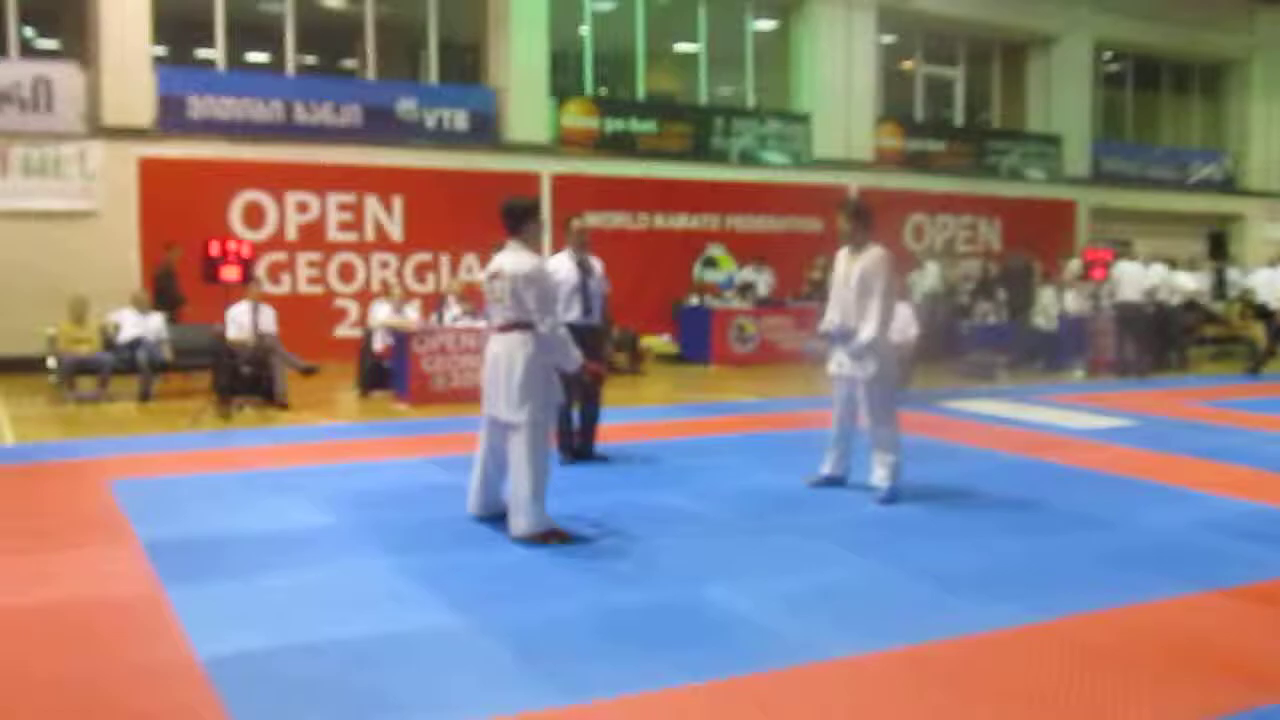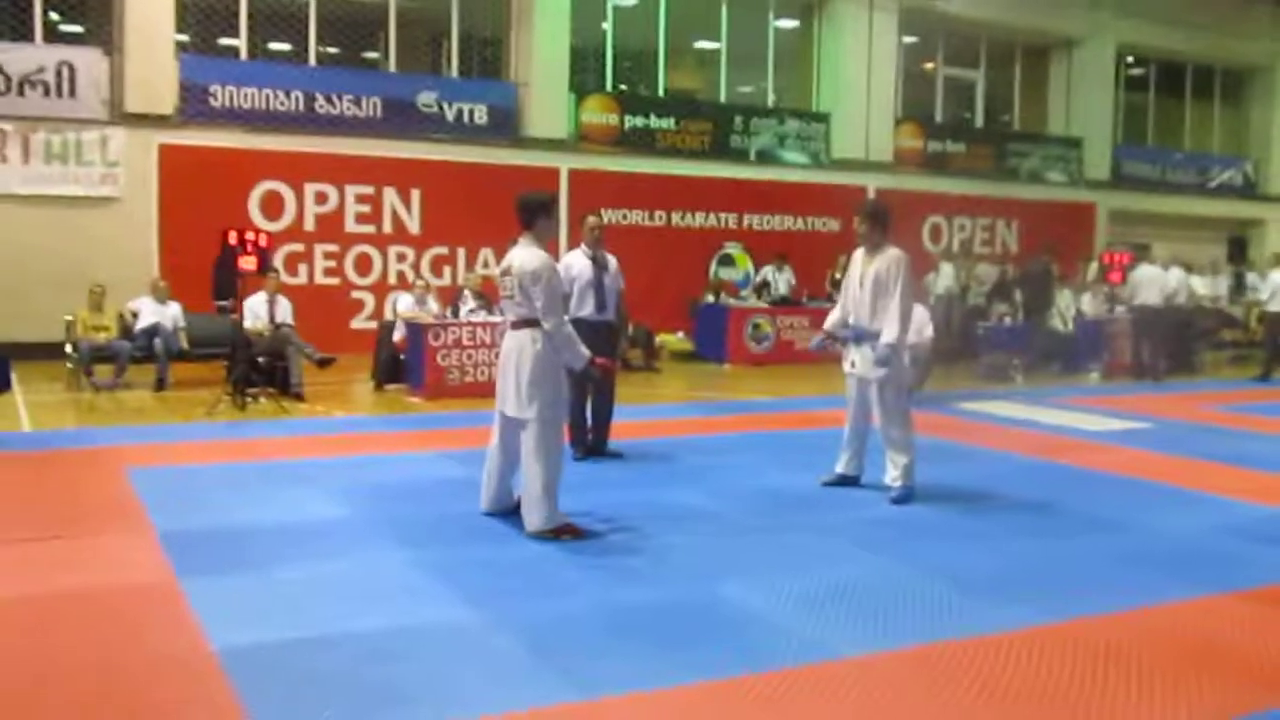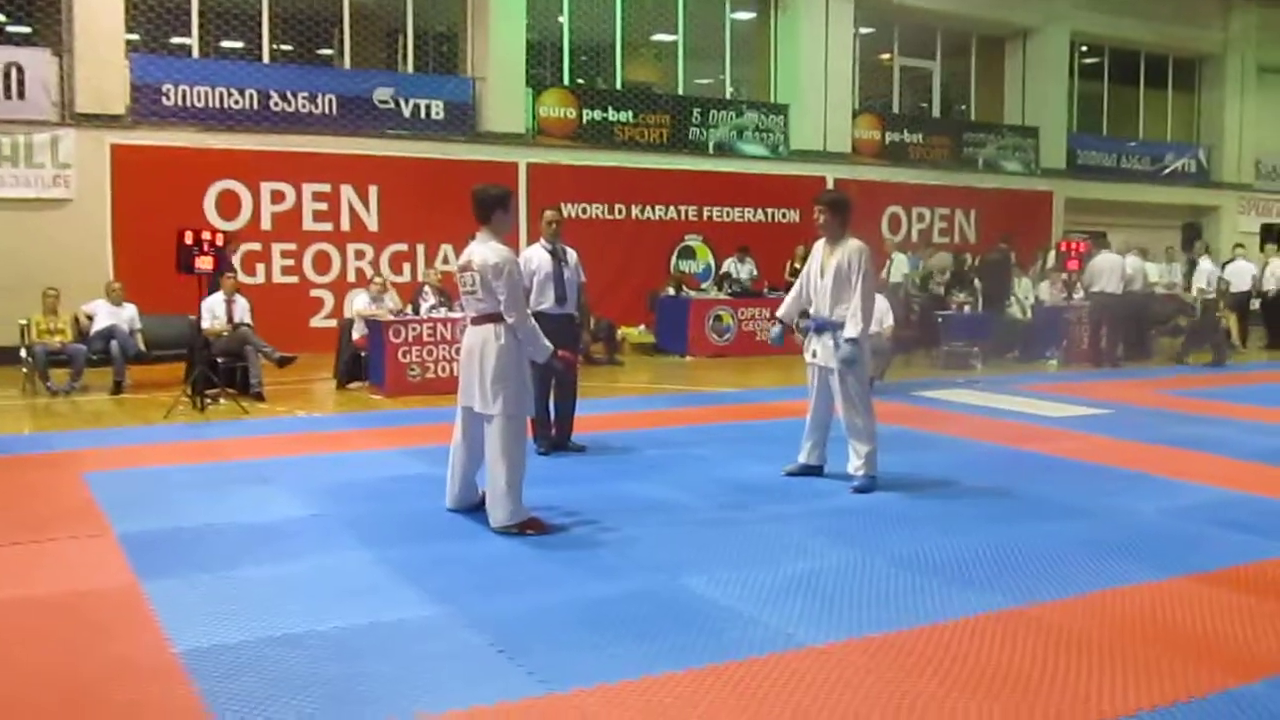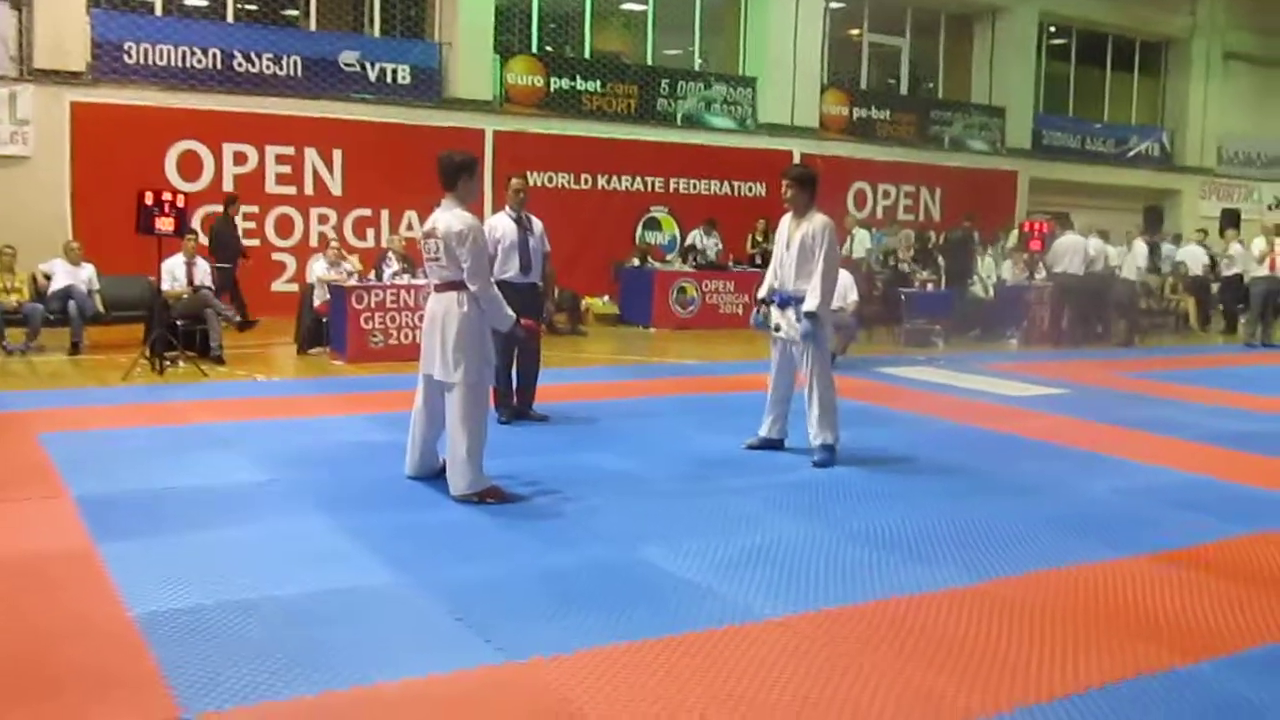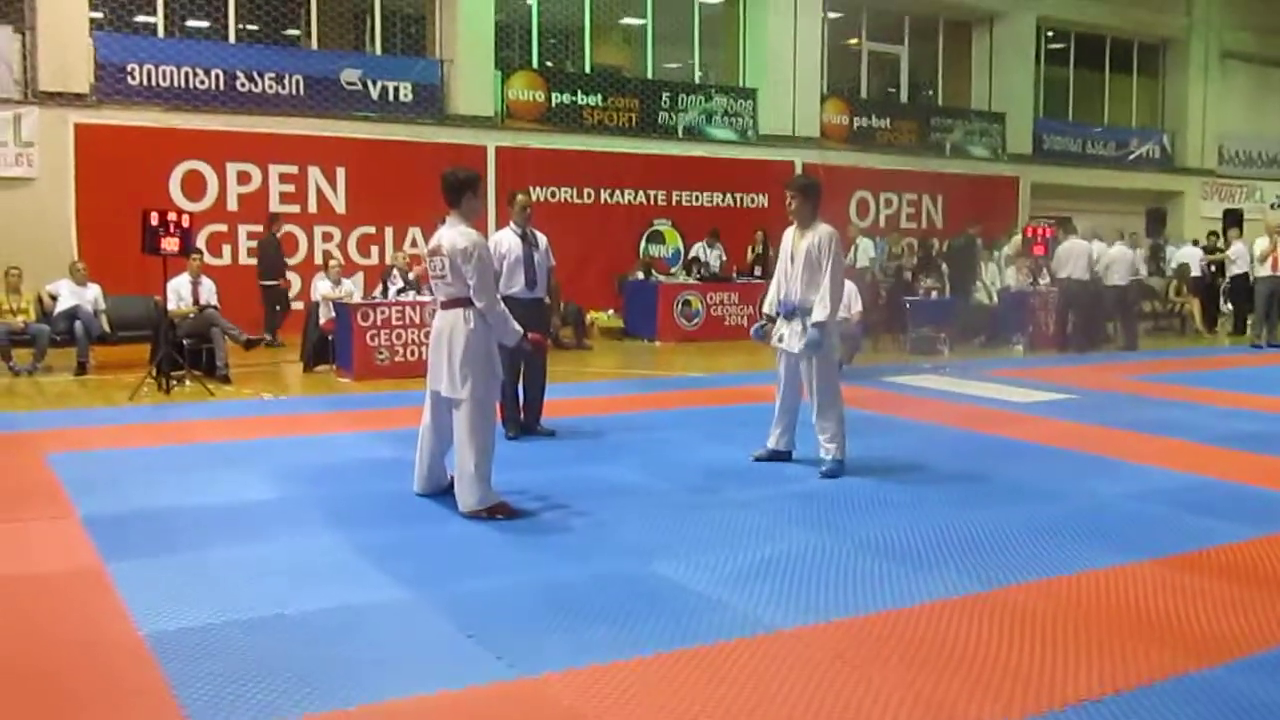
dt=0.4s
person 1, frame 1
left shoulder: (494, 264)
right shoulder: (531, 265)
right elbow: (548, 323)
right wrist: (577, 363)
left hip: (498, 349)
right hip: (525, 352)
left knee: (496, 429)
right knee: (528, 436)
left ankle: (485, 502)
right ankle: (529, 522)
person 1, frame 2
left shoulder: (510, 259)
right shoulder: (540, 262)
right elbow: (554, 321)
right wrist: (585, 360)
left hip: (513, 345)
right hip: (537, 350)
left knee: (509, 425)
right knee: (541, 433)
left ankle: (497, 497)
right ankle: (542, 518)
person 1, frame 3
left shoulder: (467, 254)
right shoulder: (501, 256)
right elbow: (517, 314)
right wrist: (548, 353)
left hip: (474, 340)
right hip: (500, 344)
left knee: (472, 421)
right knee: (505, 427)
left ankle: (462, 493)
right ankle: (508, 513)
person 1, frame 4
left shoulder: (433, 221)
right shoulder: (466, 224)
right elbow: (480, 283)
right wrist: (511, 322)
left hip: (437, 307)
right hip: (463, 313)
left knee: (433, 389)
right knee: (466, 396)
left ankle: (422, 461)
right ankle: (467, 481)
person 1, frame 5
left shoulder: (437, 238)
right shoulder: (471, 241)
right elbow: (486, 299)
right wrist: (518, 336)
left hip: (444, 324)
right hip: (469, 329)
left knee: (440, 407)
right knee: (474, 412)
left ankle: (430, 478)
right ankle: (476, 498)
person 2, frame 1
left shoulder: (878, 257)
right shoulder: (841, 256)
left elbow: (881, 305)
left wrist: (866, 341)
right wrist: (827, 332)
left hip: (869, 349)
right hip: (843, 346)
left knee: (878, 415)
right knee: (842, 413)
left ankle: (886, 479)
right ankle: (834, 469)
person 2, frame 2
left shoulder: (896, 259)
right shoulder: (858, 256)
left elbow: (900, 306)
left wrist: (889, 344)
right wrist: (830, 330)
left hip: (882, 348)
right hip: (857, 346)
left knee: (892, 417)
right knee: (856, 413)
left ankle: (901, 480)
right ankle: (848, 469)
person 2, frame 3
left shoulder: (857, 251)
right shoulder: (818, 248)
left elbow: (863, 299)
right elbow: (803, 287)
left wrist: (853, 340)
right wrist: (782, 319)
left hip: (842, 339)
right hip: (819, 338)
left knee: (854, 406)
right knee: (818, 404)
left ankle: (864, 470)
right ankle: (812, 459)
person 2, frame 4
left shoulder: (822, 225)
right shoulder: (784, 222)
left elbow: (825, 273)
left wrist: (811, 314)
right wrist: (763, 300)
left hip: (807, 312)
right hip: (781, 310)
left knee: (816, 378)
right knee: (779, 376)
left ankle: (824, 443)
right ankle: (772, 433)
person 2, frame 5
left shoulder: (827, 235)
right shoulder: (788, 234)
left elbow: (832, 284)
left wrist: (820, 324)
right wrist: (768, 316)
left hip: (812, 324)
right hip: (788, 323)
left knee: (823, 391)
right knee: (786, 388)
left ankle: (833, 454)
right ankle: (780, 445)
person 3, frame 1
left shoulder: (596, 265)
right shoulder: (555, 265)
left elbow: (604, 303)
left wrist: (605, 337)
left hip: (592, 332)
right hip: (566, 332)
left knee: (591, 392)
right knee: (565, 393)
left ankle: (585, 446)
right ankle: (567, 447)
person 3, frame 2
left shoulder: (612, 262)
right shoulder: (570, 261)
left elbow: (620, 300)
right elbow: (562, 299)
left wrist: (621, 333)
left hip: (606, 329)
right hip: (581, 328)
left knee: (605, 388)
right knee: (578, 389)
left ankle: (599, 442)
right ankle: (579, 443)
person 3, frame 3
left shoulder: (571, 255)
right shoulder: (529, 255)
left elbow: (580, 292)
right elbow: (522, 293)
left wrist: (583, 326)
left hip: (567, 322)
right hip: (541, 322)
left knee: (567, 382)
right knee: (540, 383)
left ankle: (563, 436)
right ankle: (543, 438)
person 3, frame 4
left shoulder: (536, 224)
right shoulder: (494, 223)
left elbow: (545, 262)
right elbow: (486, 262)
left wrist: (548, 296)
left hip: (531, 291)
right hip: (505, 291)
left knee: (531, 351)
right knee: (503, 353)
left ankle: (525, 405)
right ankle: (504, 407)
person 3, frame 5
left shoulder: (541, 239)
right shoulder: (499, 239)
left elbow: (550, 277)
right elbow: (492, 278)
left wrist: (555, 310)
left hip: (537, 306)
right hip: (511, 306)
left knee: (537, 367)
right knee: (509, 368)
left ankle: (532, 420)
right ankle: (511, 422)
